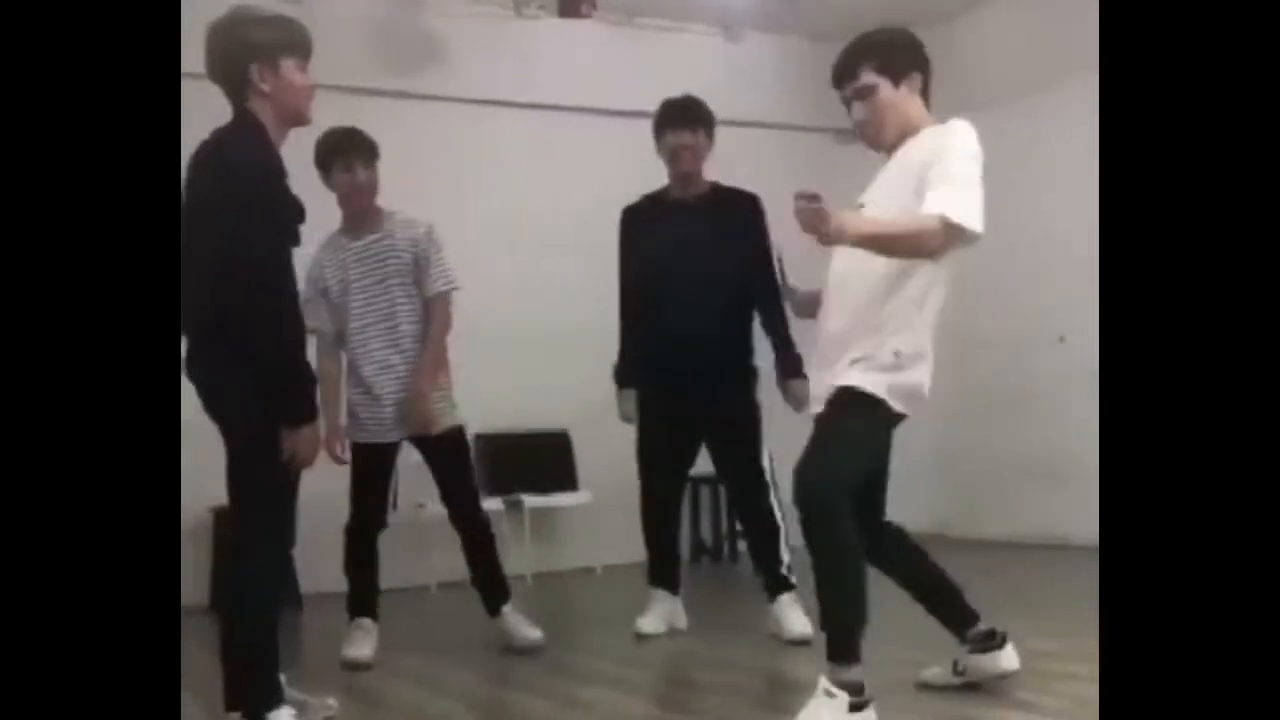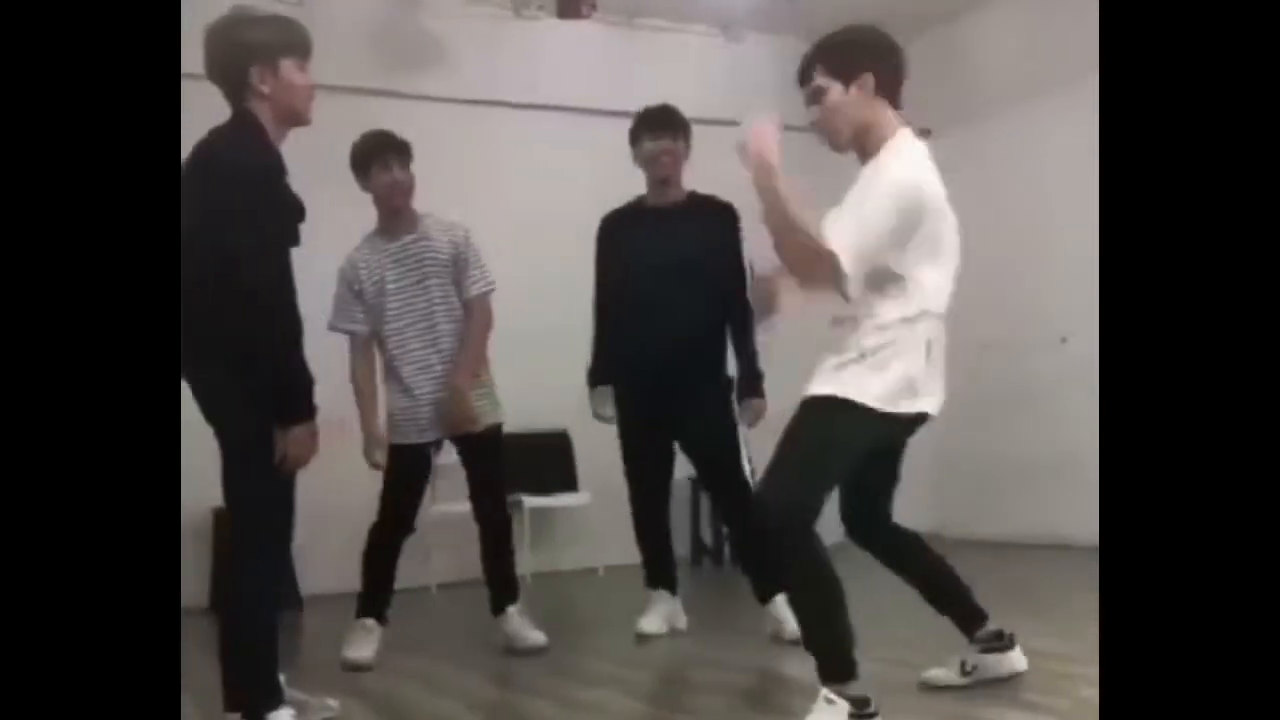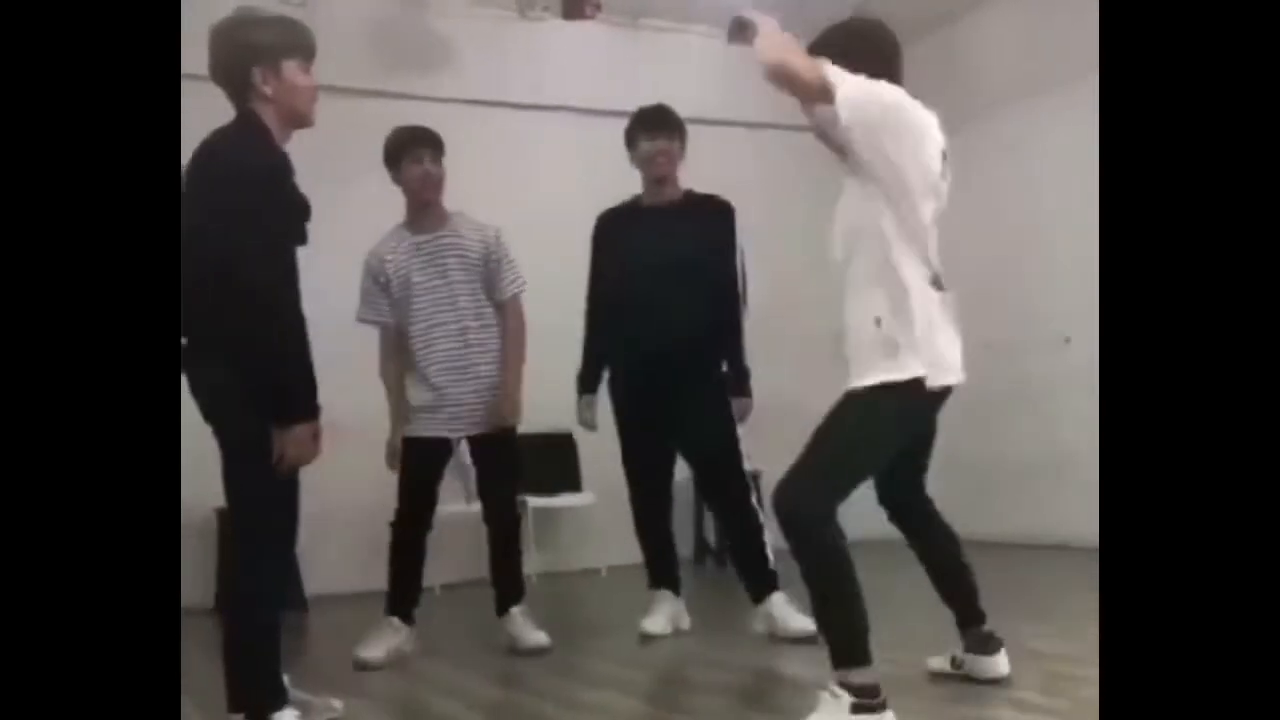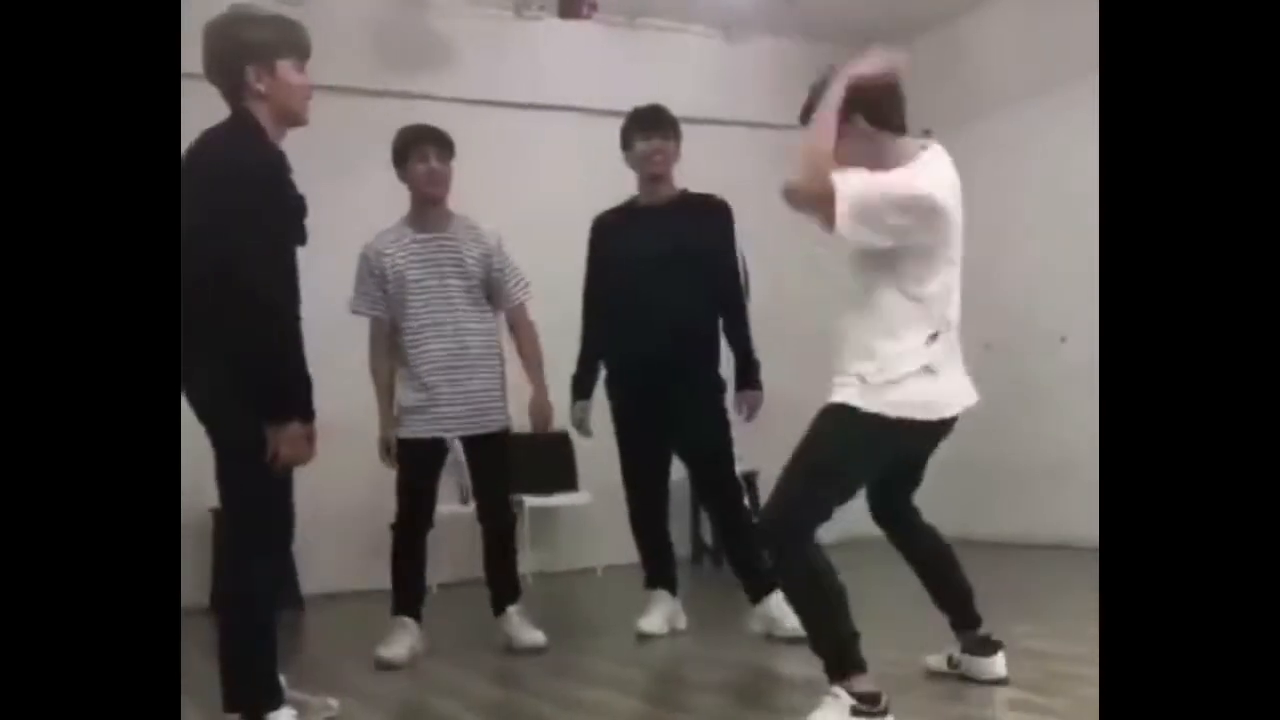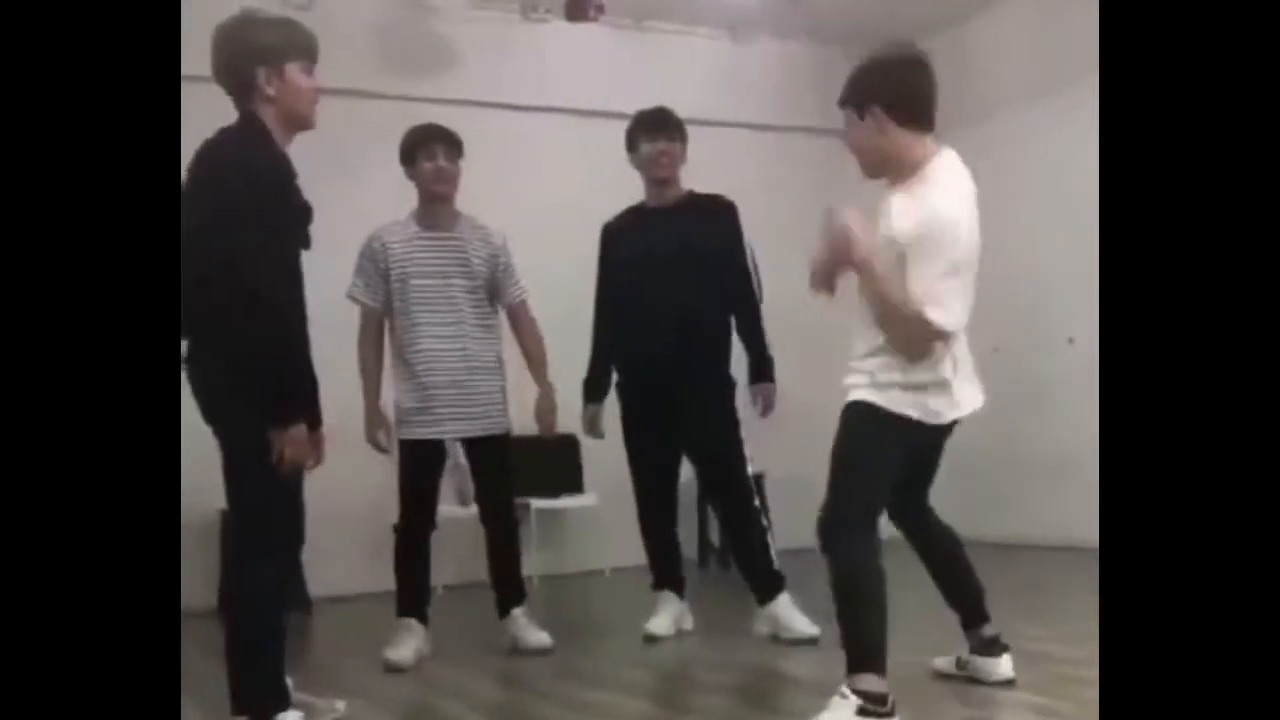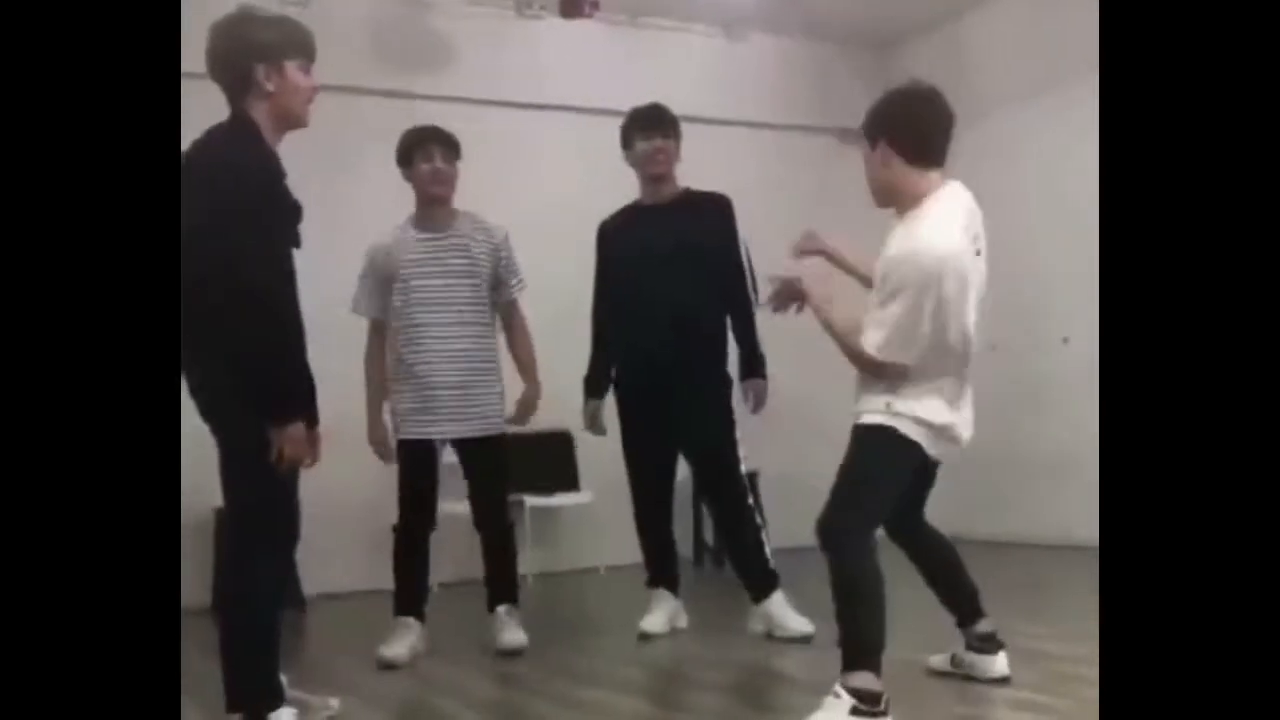
dt=0.2s
person 1, frame 1
left shoulder: (232, 157)
right shoulder: (244, 161)
right elbow: (263, 296)
left wrist: (294, 400)
right wrist: (298, 408)
left hip: (240, 374)
right hip: (252, 382)
left knee: (262, 538)
right knee: (262, 540)
person 1, frame 2
left shoulder: (230, 157)
right shoulder: (243, 161)
right elbow: (259, 295)
left wrist: (290, 399)
right wrist: (292, 407)
left hip: (236, 373)
right hip: (246, 380)
left knee: (261, 536)
right knee: (260, 538)
person 1, frame 3
left shoulder: (234, 158)
right shoulder: (249, 162)
right elbow: (264, 296)
left wrist: (294, 401)
right wrist: (293, 407)
left hip: (237, 374)
right hip: (246, 380)
left knee: (264, 537)
right knee: (262, 539)
person 1, frame 4
left shoulder: (227, 157)
right shoulder: (244, 160)
right elbow: (259, 294)
left wrist: (287, 401)
right wrist: (285, 407)
left hip: (233, 374)
right hip: (241, 380)
left knee: (259, 535)
right knee: (258, 538)
person 1, frame 5
left shoulder: (239, 161)
right shoulder: (249, 164)
right elbow: (264, 299)
left wrist: (295, 405)
right wrist: (290, 411)
left hip: (242, 378)
right hip: (249, 384)
left knee: (268, 539)
right knee: (266, 541)
person 1, frame 6
left shoulder: (227, 158)
right shoulder: (238, 163)
right elbow: (258, 297)
left wrist: (292, 403)
right wrist: (289, 409)
left hip: (237, 376)
right hip: (245, 382)
left knee: (264, 536)
right knee: (262, 539)
person 2, frame 1
left shoulder: (951, 143)
right shoulder: (896, 170)
left elbow: (944, 232)
left wrist: (844, 229)
right wrist: (819, 300)
left hip: (881, 369)
right hip: (852, 369)
left knee: (819, 491)
right knee: (864, 522)
right ankle: (983, 642)
person 2, frame 2
left shoulder: (900, 173)
right shoulder: (886, 170)
left elbow: (816, 267)
left wrist: (766, 172)
left hip: (877, 382)
right hip: (868, 380)
left knee: (779, 510)
right knee: (870, 524)
right ankle: (990, 641)
person 2, frame 3
left shoulder: (893, 112)
right shoulder: (913, 131)
left elbow: (787, 69)
left wrist: (765, 27)
left hip: (901, 361)
right hip: (916, 358)
left knee: (801, 504)
right knee: (905, 498)
right ankle: (981, 644)
person 2, frame 4
left shoulder: (914, 190)
right shoulder: (924, 162)
left elbow: (804, 190)
right elbow: (829, 201)
left wrist: (840, 83)
left hip: (886, 397)
right hip: (921, 391)
left knee: (785, 526)
right knee: (895, 512)
right ankle: (979, 646)
person 2, frame 5
left shoulder: (941, 209)
right shoulder: (924, 177)
left elbow: (915, 334)
right elbow: (890, 256)
left wrist: (856, 254)
right wrist: (842, 254)
left hip: (898, 393)
right hip: (920, 391)
left knee: (845, 526)
right knee: (911, 510)
right ankle: (986, 644)
person 2, frame 6
left shoulder: (925, 249)
right shoulder: (954, 205)
left elbow: (877, 360)
left wrist: (814, 302)
right wrist: (836, 258)
left hip: (905, 414)
right hip: (931, 409)
left knee: (843, 531)
right knee: (905, 522)
right ankle: (983, 644)
person 3, frame 1
left shoulder: (416, 235)
right shoulder: (323, 263)
left elbow: (441, 314)
right elbow: (328, 347)
left wrist: (421, 385)
right wrist: (332, 418)
left hip: (430, 402)
right hip: (369, 413)
left knee: (467, 509)
right knee: (364, 521)
left ankle: (502, 608)
right ankle: (363, 621)
person 3, frame 2
left shoulder: (453, 238)
right shoulder: (358, 265)
left elbow: (481, 314)
right elbow: (361, 351)
left wrist: (460, 384)
right wrist: (370, 424)
left hip: (472, 402)
right hip: (408, 415)
left knee: (493, 512)
right knee: (392, 520)
left ankle: (508, 610)
right ankle: (369, 621)
person 3, frame 3
left shoulder: (483, 237)
right shoulder: (384, 257)
left elbow: (512, 315)
right elbow: (390, 345)
left wrist: (510, 385)
right wrist: (396, 422)
left hip: (491, 404)
right hip: (426, 410)
left knee: (503, 512)
right knee: (411, 516)
left ankle: (512, 610)
right ankle: (396, 622)
person 3, frame 4
left shoulder: (484, 243)
right shoulder: (381, 252)
left elbow: (519, 318)
right elbow: (381, 340)
left wrist: (539, 389)
right wrist: (385, 417)
left hip: (485, 406)
right hip: (419, 411)
left knee: (497, 513)
right knee: (411, 519)
left ankle: (509, 609)
right ankle: (406, 622)
person 3, frame 5
left shoulder: (489, 242)
right shoulder: (384, 244)
left elbow: (520, 315)
right elbow: (372, 329)
left wrist: (544, 386)
right wrist: (372, 404)
left hip: (486, 407)
right hip: (418, 410)
left knee: (500, 514)
right knee: (414, 520)
left ankle: (515, 612)
right ankle: (412, 624)
person 3, frame 6
left shoulder: (490, 239)
right shoulder: (387, 253)
left elbow: (512, 315)
right elbow: (377, 338)
left wrist: (531, 382)
right wrist: (374, 414)
left hip: (482, 407)
right hip: (416, 411)
left knee: (494, 515)
right knee: (414, 520)
left ankle: (504, 612)
right ankle: (408, 622)
person 4, frame 1
left shoulder: (742, 210)
right shoulder: (639, 218)
left elbow: (768, 293)
right elbow: (631, 306)
left wrist: (789, 364)
right wrist: (627, 377)
left hip: (728, 378)
right hip: (662, 382)
left knee: (751, 488)
right knee: (658, 493)
left ankle: (781, 595)
right ankle: (665, 595)
person 4, frame 2
left shoulder: (717, 218)
right shoulder: (617, 227)
left elbow: (737, 305)
right elbow: (607, 311)
left wrist: (751, 380)
right wrist: (601, 378)
left hip: (704, 383)
right hip: (639, 386)
left knee: (733, 489)
right knee: (647, 496)
left ankle: (774, 596)
right ankle: (663, 595)
person 4, frame 3
left shoulder: (714, 215)
right shoulder: (613, 226)
left elbow: (729, 304)
right elbow: (600, 310)
left wrist: (739, 379)
right wrist: (589, 382)
left hip: (700, 380)
right hip: (636, 386)
left knee: (729, 487)
right knee: (649, 495)
left ankle: (768, 596)
right ankle: (667, 596)
person 4, frame 4
left shoulder: (710, 214)
right shoulder: (609, 227)
left elbow: (731, 300)
right elbow: (595, 312)
left wrist: (748, 373)
right wrist: (583, 385)
left hip: (696, 379)
right hip: (632, 385)
left knee: (722, 488)
right knee: (645, 495)
left ankle: (765, 596)
right ankle: (663, 595)
person 4, frame 5
left shoulder: (717, 215)
right shoulder: (619, 231)
left elbow: (743, 296)
right elbow: (607, 316)
left wrist: (761, 366)
right wrist: (594, 388)
left hip: (706, 381)
right hip: (642, 386)
left knee: (732, 488)
right knee: (654, 496)
left ankle: (772, 599)
right ankle: (670, 597)
person 4, frame 6
left shoulder: (713, 212)
right shoulder: (615, 230)
left elbow: (737, 293)
right elbow: (605, 314)
left wrist: (752, 363)
right wrist: (595, 385)
left hip: (702, 379)
right hip: (639, 385)
left knee: (726, 487)
right knee: (650, 494)
left ankle: (766, 597)
right ankle: (665, 595)
